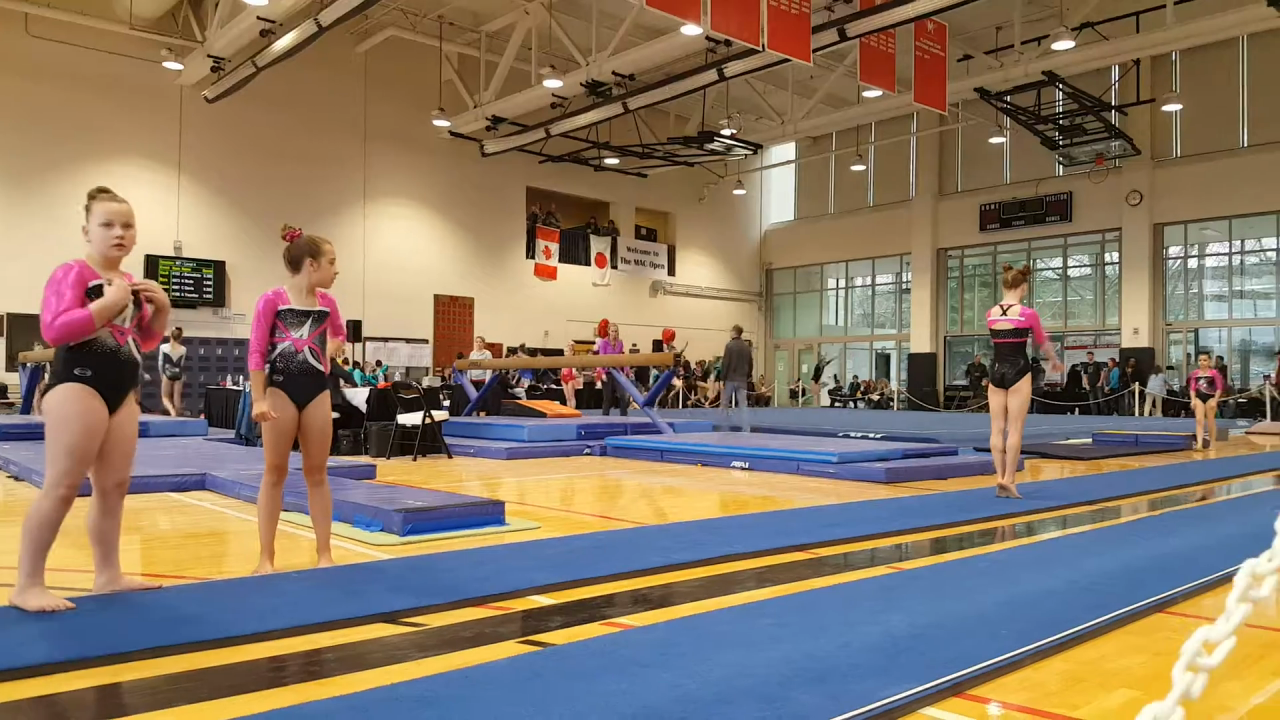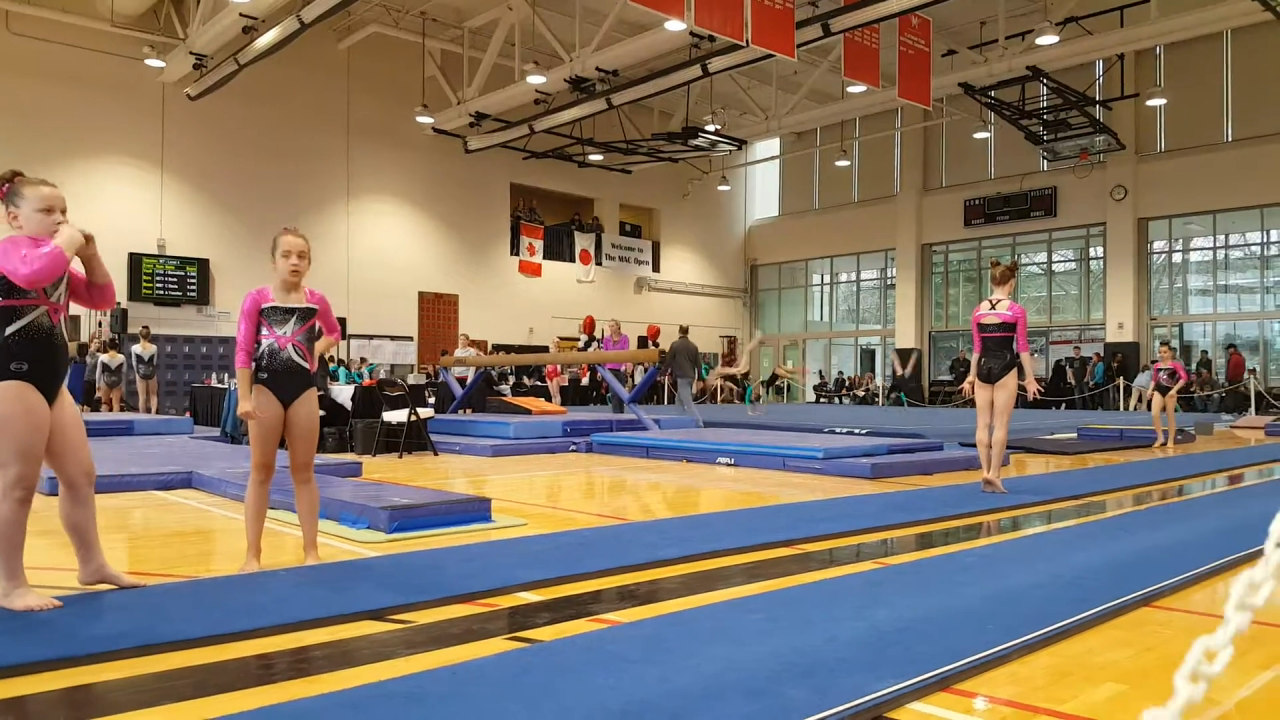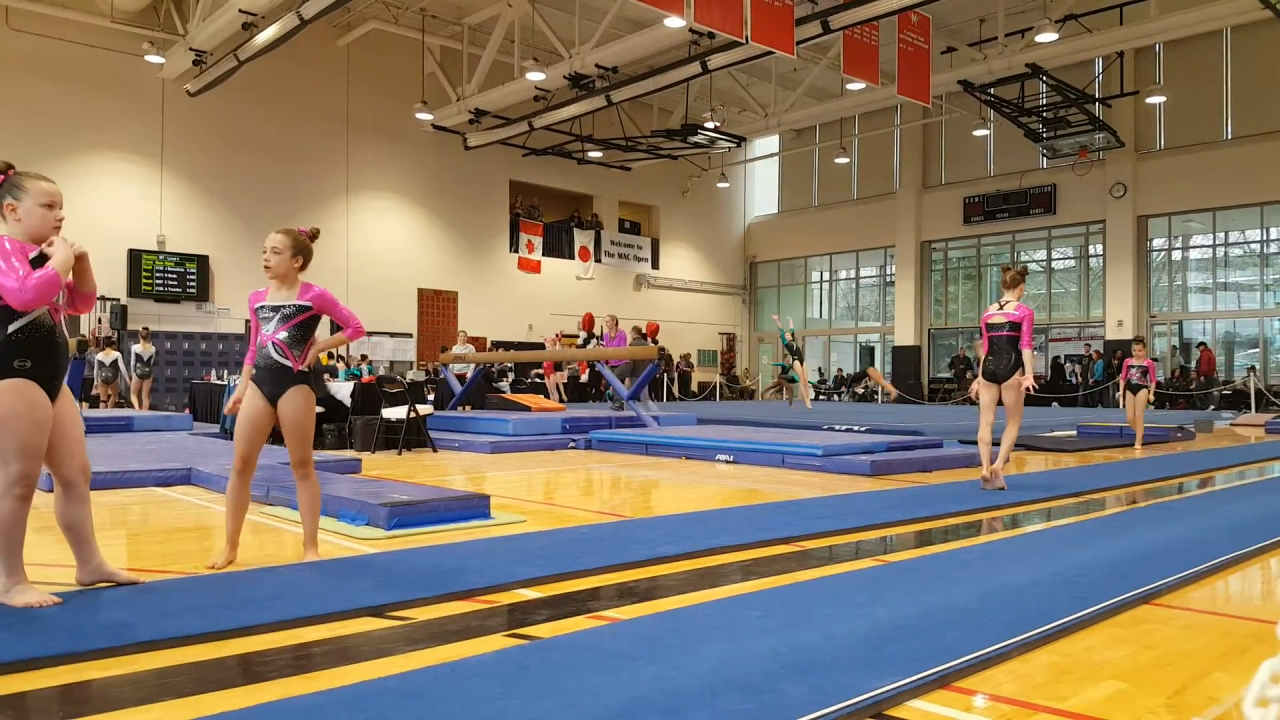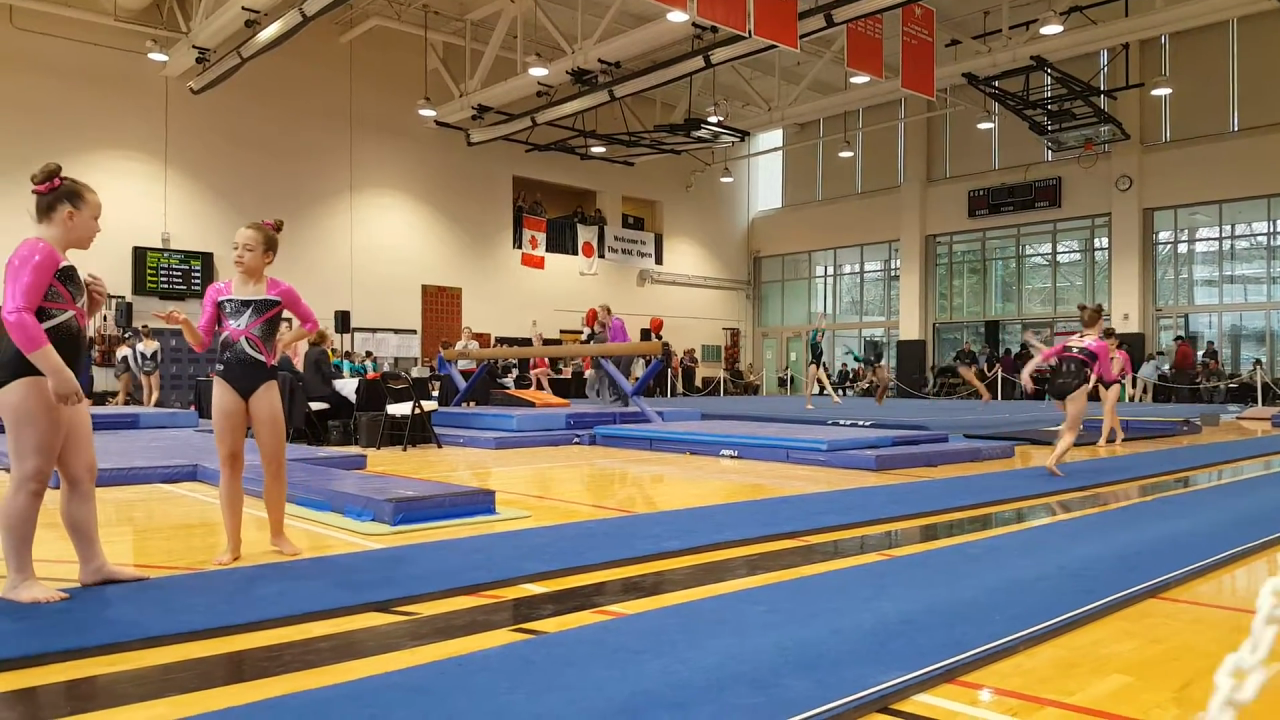
dt=0.7s
person 1, frame 1
left shoulder: (134, 285)
right shoulder: (73, 273)
left elbow: (145, 342)
right elbow: (54, 330)
left wrist: (161, 310)
right wrist: (110, 303)
left hip: (121, 393)
right hip: (77, 386)
left knee: (114, 486)
right knee: (62, 485)
left ankle: (108, 574)
right ankle: (27, 584)
person 1, frame 2
left shoulder: (55, 259)
left elbow: (103, 299)
right elbow: (36, 274)
left wrist: (89, 252)
right wrist: (64, 241)
left hip: (51, 382)
left knee: (80, 475)
left ankle: (93, 564)
person 1, frame 3
left shoulder: (42, 256)
left elbow: (83, 303)
left wrist: (81, 263)
right wrist: (60, 257)
left hip: (50, 378)
left knee: (76, 474)
left ankle: (90, 564)
person 1, frame 4
left shoulder: (58, 260)
right shoulder: (36, 251)
left wrist: (88, 303)
right wrist: (57, 371)
left hip: (56, 377)
left knee: (82, 473)
left ankle: (93, 564)
person 2, frame 1
left shoulder: (327, 303)
right shoulder: (271, 300)
left elbow: (339, 335)
right elbow: (256, 353)
left wrist: (328, 353)
right wrist: (259, 399)
left hip: (317, 391)
right hip: (280, 389)
left knee: (317, 473)
right knee: (275, 473)
left ankle: (324, 553)
right ankle: (266, 556)
person 2, frame 2
left shoulder: (317, 301)
right shoulder: (256, 299)
left elbow: (333, 332)
right elbow: (243, 351)
left wrist: (317, 350)
right wrist: (245, 397)
left hip: (304, 387)
right hip: (266, 386)
left knee: (303, 471)
right knee: (261, 471)
left ankle: (311, 550)
right ankle: (253, 554)
person 2, frame 3
left shoulder: (314, 296)
right shoulder: (257, 299)
left elbow: (355, 327)
right elbow: (253, 350)
left wrist: (317, 348)
right wrist: (239, 391)
left hip: (295, 384)
right hip: (259, 384)
left knee: (302, 467)
right knee: (241, 465)
left ankle: (310, 546)
right ankle: (230, 546)
person 2, frame 4
left shoulder: (281, 291)
right shoulder: (217, 291)
left elbow: (311, 323)
right elbow: (201, 342)
left wrist: (283, 341)
right wrist: (183, 323)
left hip: (264, 379)
right hip: (227, 379)
left knee: (275, 462)
right knee: (230, 462)
left ankle: (278, 533)
right ankle: (232, 542)
person 3, frame 1
left shoulder: (991, 314)
right shoulder: (1027, 314)
right elbow: (1042, 342)
right wrist: (1054, 361)
left hip: (997, 372)
right hip: (1018, 372)
left knee: (997, 429)
right knee: (1015, 429)
left ankle: (1001, 479)
right ankle: (1008, 480)
person 3, frame 2
left shoulder: (978, 311)
right shoulder: (1016, 310)
left elbow: (977, 347)
right elbow: (1022, 346)
left wrist: (972, 376)
right wrist: (1029, 378)
left hip: (984, 367)
right hip: (1005, 367)
left knee: (983, 424)
right knee: (1000, 425)
left ankle: (986, 474)
right ankle: (994, 475)
person 3, frame 3
left shoulder: (988, 312)
right shoulder: (1024, 311)
right elbow: (1025, 345)
left wrist: (979, 377)
right wrist: (1028, 374)
left hip: (989, 367)
right hip: (1010, 366)
left knee: (986, 422)
right knee: (1013, 423)
left ankle: (986, 471)
right ankle: (998, 466)
person 3, frame 4
left shoulder: (1068, 341)
right shoulder: (1100, 345)
left elbow: (1048, 354)
right elbow: (1108, 377)
left wrist: (1027, 370)
left hip: (1056, 384)
right hip: (1074, 385)
left knee: (1071, 425)
right knee: (1072, 432)
right ankle: (1052, 461)
